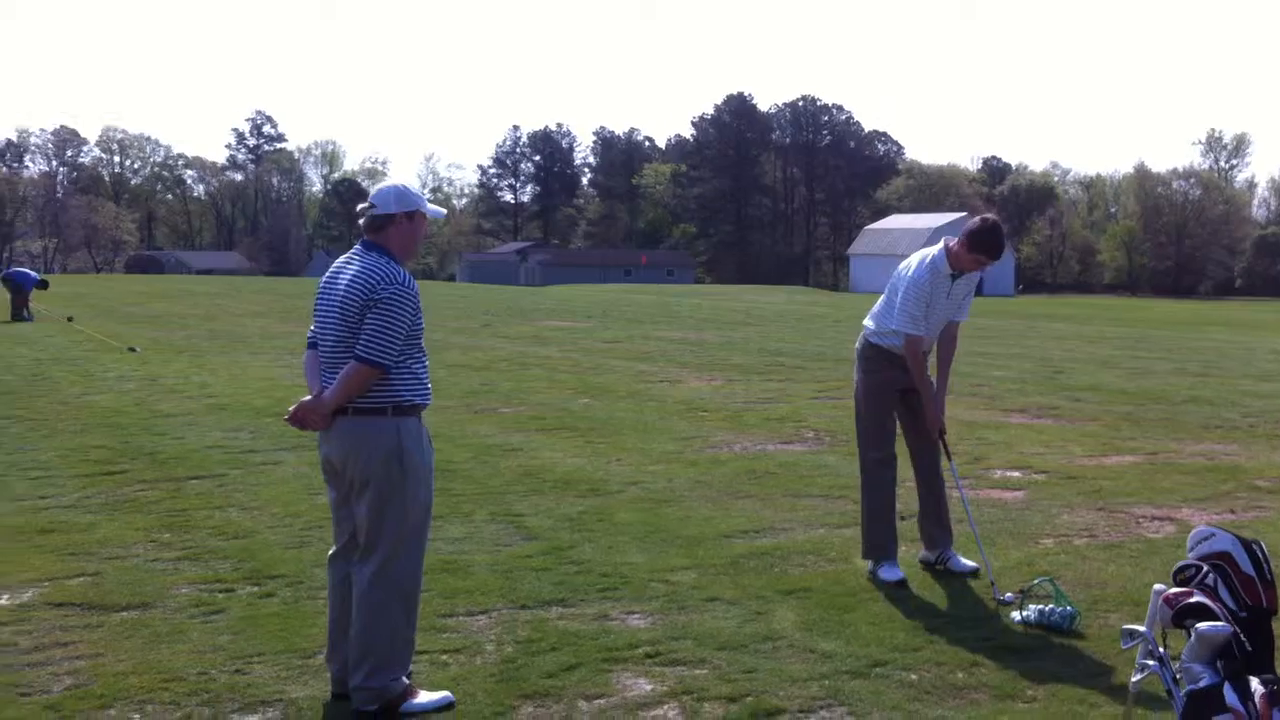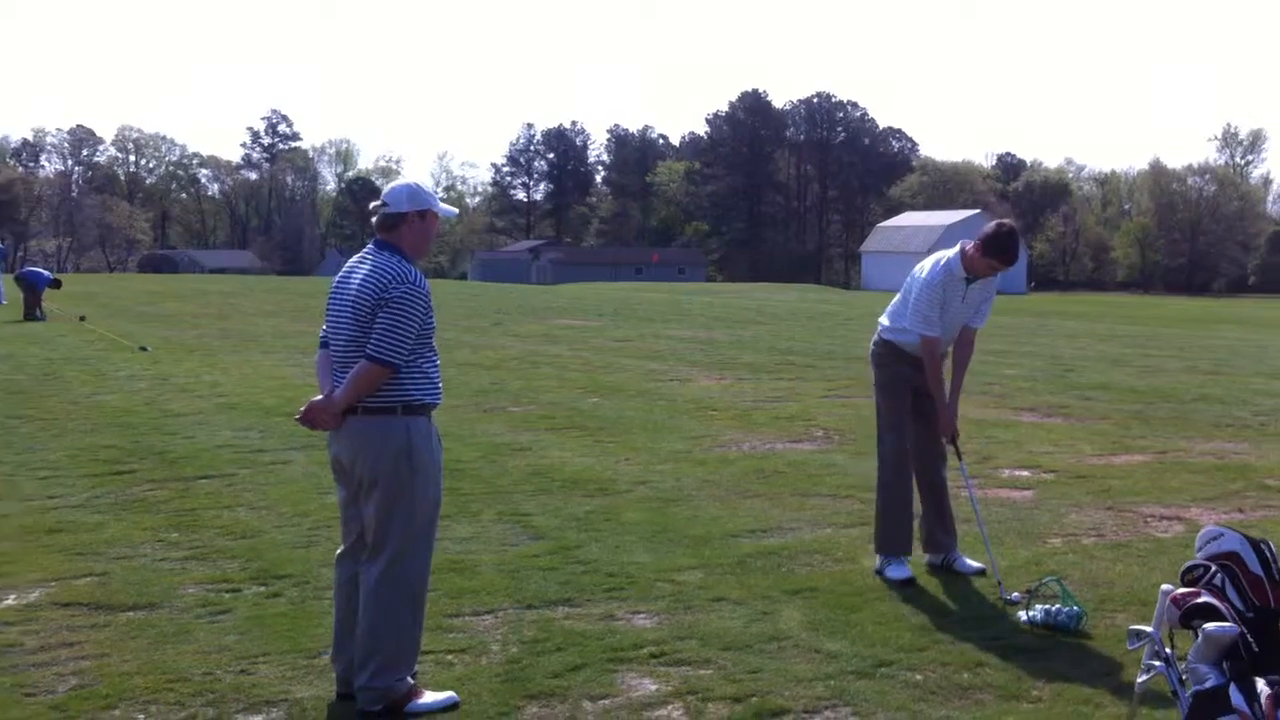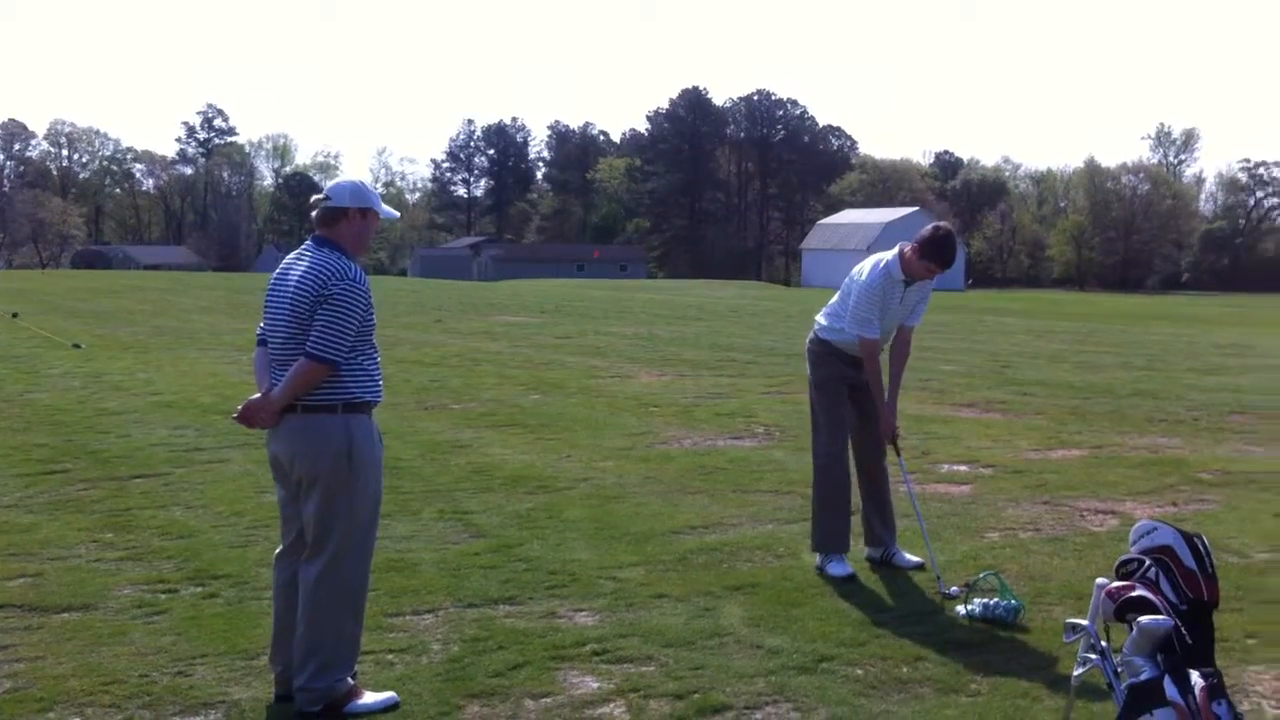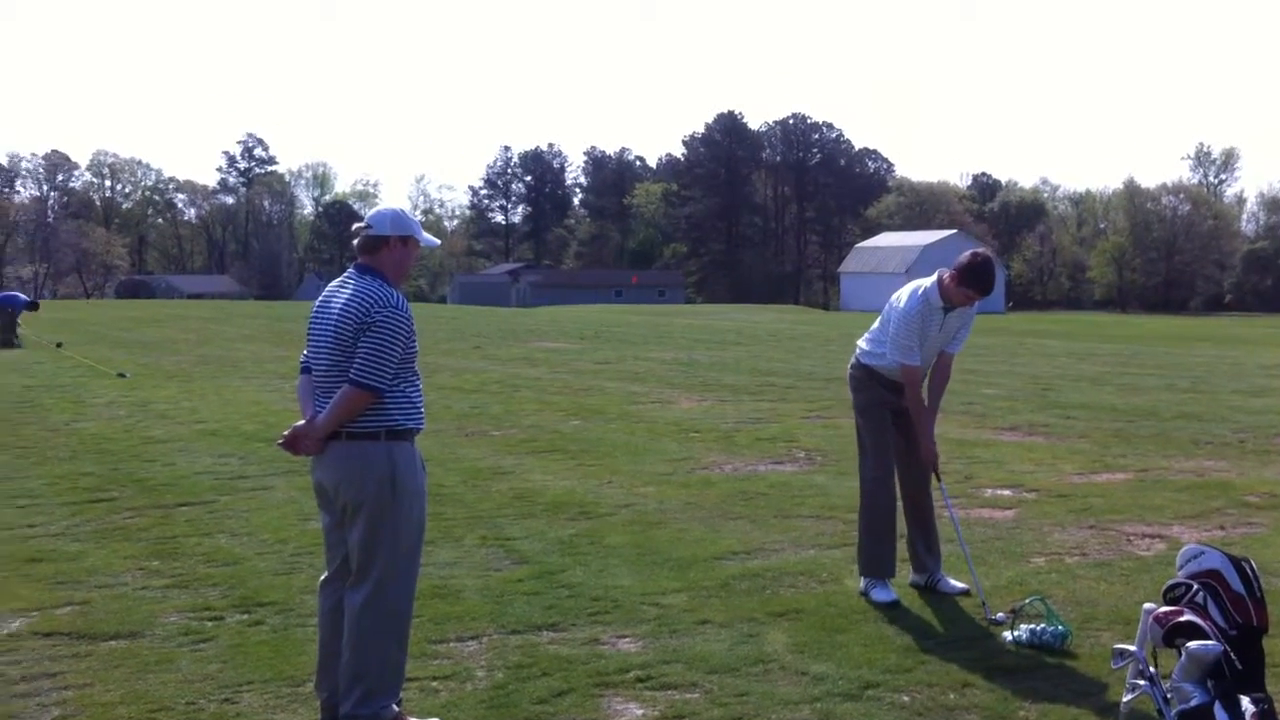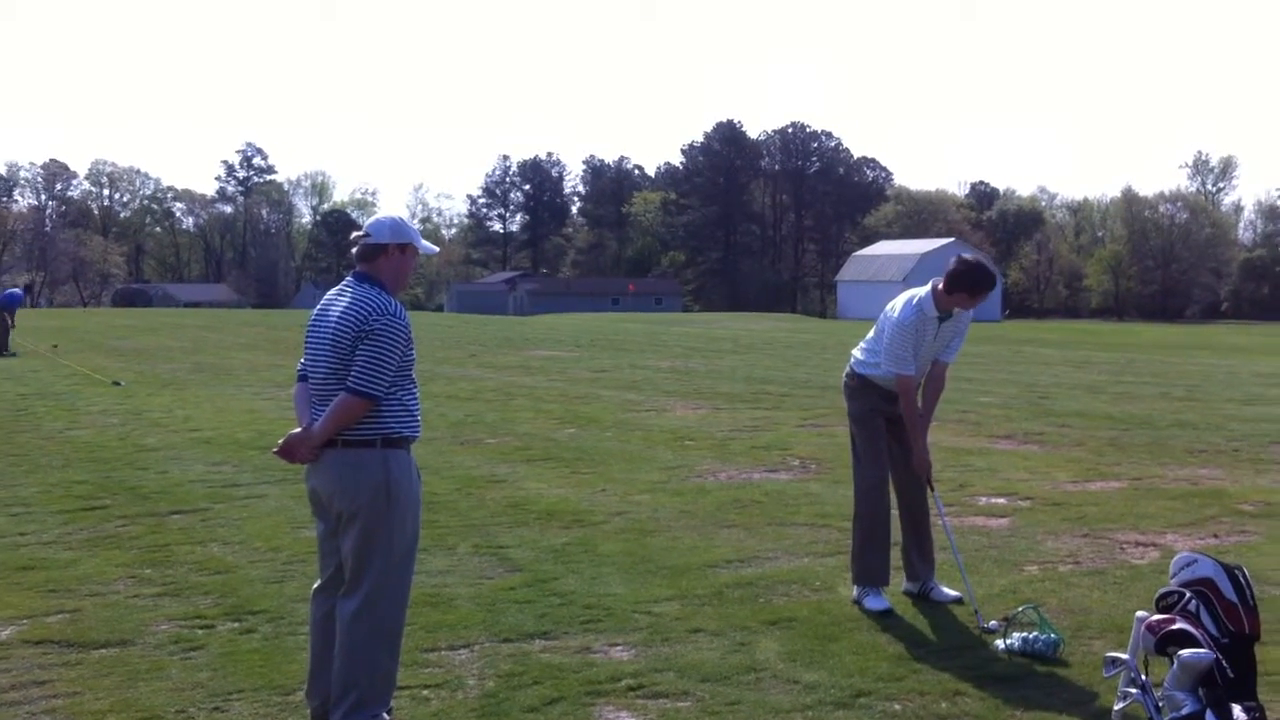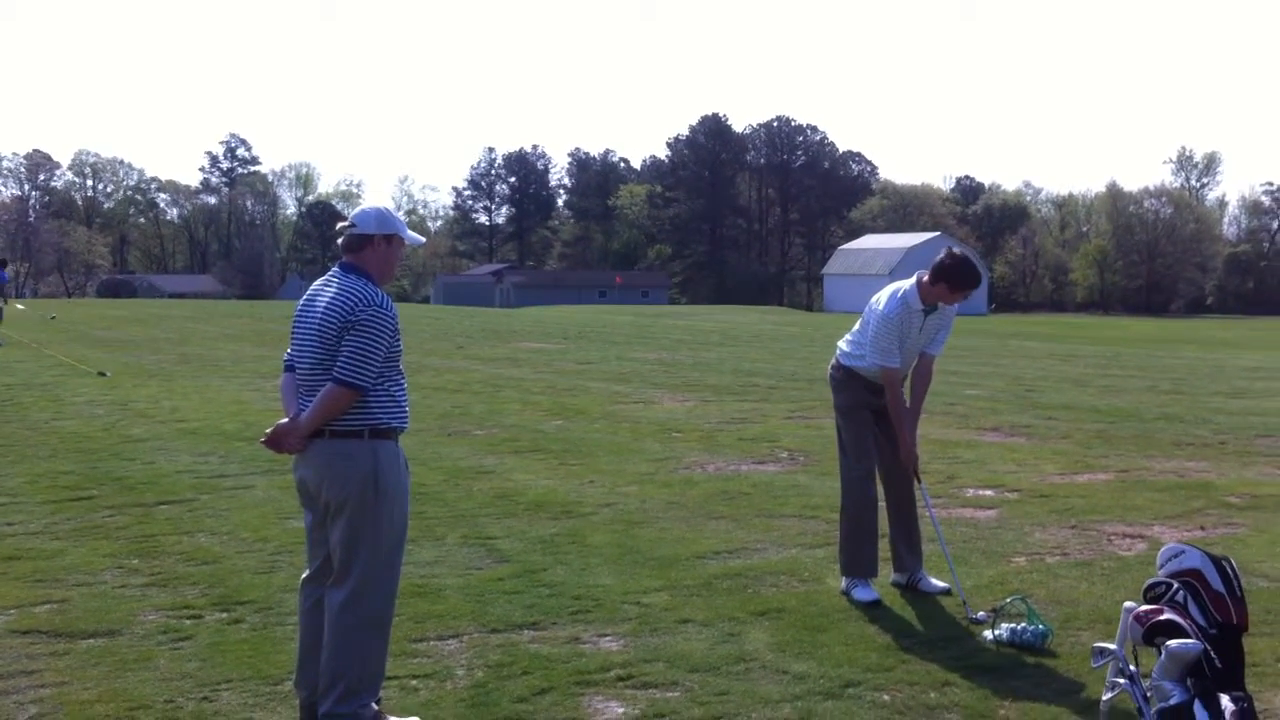
dt=0.3s
person 1, frame 1
left shoulder: (337, 271)
right shoulder: (395, 281)
left elbow: (315, 347)
right elbow: (369, 364)
left wrist: (318, 402)
right wrist: (322, 408)
left hip: (342, 433)
right hip: (387, 434)
left knee: (350, 554)
right knee: (389, 561)
left ankle: (348, 673)
right ankle: (379, 687)
person 1, frame 2
left shoulder: (350, 270)
right shoulder: (406, 281)
left elbow: (328, 347)
right elbow: (380, 364)
left wrist: (330, 401)
right wrist: (334, 406)
left hip: (352, 432)
right hip: (397, 433)
left knee: (358, 553)
right knee: (397, 561)
left ankle: (353, 672)
person 1, frame 3
left shoulder: (288, 267)
right shoulder: (346, 277)
left elbow: (266, 343)
right elbow: (320, 360)
left wrist: (268, 400)
right wrist: (271, 403)
left hip: (290, 430)
right hip: (337, 432)
left knee: (297, 553)
right knee: (336, 560)
left ankle: (291, 674)
person 1, frame 4
left shoulder: (329, 296)
right shoulder: (387, 305)
left elbow: (309, 371)
right elbow: (363, 388)
left wrist: (311, 425)
right wrist: (317, 431)
left hip: (334, 457)
right hip: (379, 457)
left knee: (341, 580)
right knee: (381, 587)
person 1, frame 5
left shoulder: (328, 303)
right shoulder: (387, 313)
left elbow: (306, 379)
right elbow: (361, 396)
left wrist: (308, 435)
right wrist: (312, 440)
left hip: (329, 465)
right hip: (375, 465)
left knee: (334, 587)
right knee: (373, 595)
person 1, frame 6
left shoulder: (314, 293)
right shoulder: (373, 304)
left elbow: (292, 370)
right elbow: (347, 386)
left wrist: (295, 423)
right wrist: (299, 430)
left hip: (317, 457)
right hip: (363, 456)
left knee: (322, 579)
right knee: (362, 587)
person 2, frame 1
left shoulder: (969, 275)
right shoulder: (918, 273)
left elbow: (948, 335)
right elbow: (912, 347)
left wrist: (940, 396)
right wrist: (929, 406)
left hip: (912, 359)
right hip: (880, 357)
left knee: (928, 453)
right knee: (879, 457)
left ankle: (938, 547)
right ankle: (881, 557)
person 2, frame 2
left shoulder: (988, 281)
right shoulder: (933, 275)
left elbow: (965, 340)
right elbow: (930, 349)
left wrist: (953, 401)
right wrist: (942, 410)
left hip: (926, 360)
right hip: (894, 356)
left knee: (932, 457)
right knee: (896, 453)
left ankle: (941, 549)
right ankle: (890, 553)
person 2, frame 3
left shoulder: (924, 281)
right shoulder: (872, 278)
left elbow: (902, 340)
right elbow: (870, 351)
left wrist: (892, 402)
right wrist: (882, 411)
left hip: (862, 358)
right hip: (830, 354)
left knee: (873, 451)
right knee: (832, 451)
left ankle: (881, 543)
right ankle: (829, 551)
person 2, frame 4
left shoulder: (966, 308)
right shoulder: (911, 305)
left elbow: (942, 366)
right elbow: (912, 380)
left wrist: (929, 429)
right wrist: (923, 439)
left hip: (907, 384)
right hip: (872, 379)
left knee: (918, 476)
right knee: (879, 475)
left ankle: (926, 569)
right ankle: (873, 576)
person 2, frame 5
left shoulder: (961, 316)
right shoulder: (905, 315)
left elbow: (935, 377)
right elbow: (906, 389)
left wrist: (921, 439)
right wrist: (918, 447)
left hip: (901, 392)
right hip: (867, 389)
left knee: (914, 485)
right knee: (873, 485)
left ankle: (919, 578)
right ankle: (867, 584)
person 2, frame 6
left shoulder: (946, 309)
right shoulder: (890, 308)
left elbow: (923, 369)
right elbow: (892, 382)
left wrist: (912, 430)
right wrist: (904, 440)
left hip: (887, 384)
right hip: (853, 381)
left knee: (900, 476)
right knee: (860, 476)
left ankle: (907, 568)
right ankle: (854, 575)
